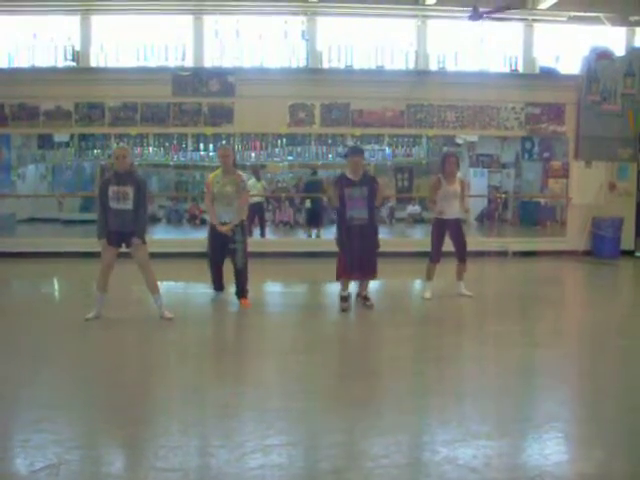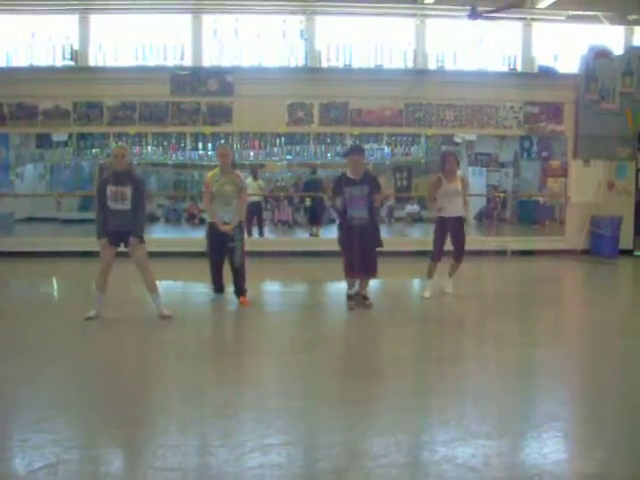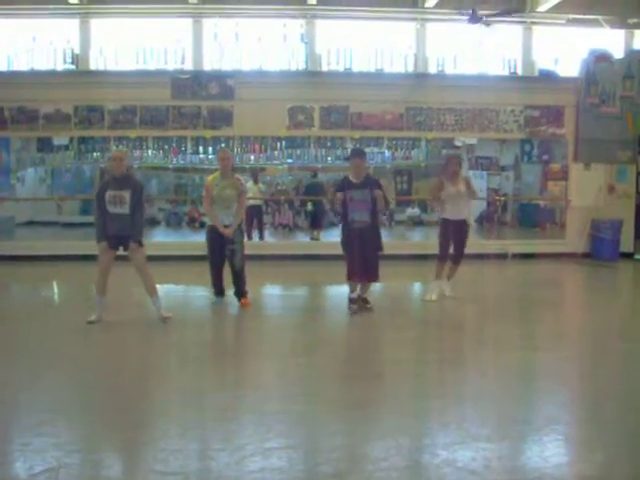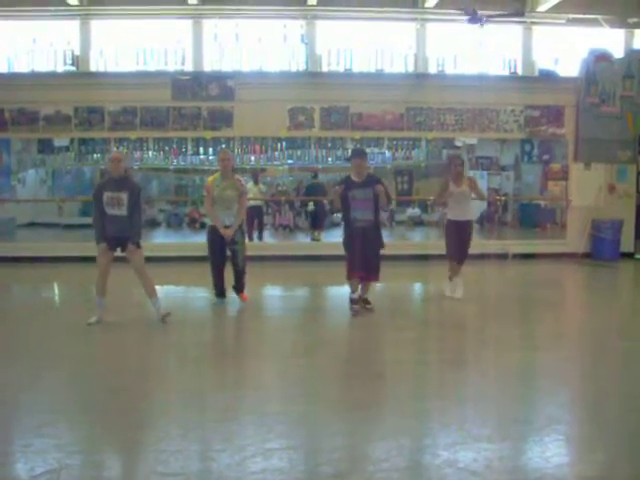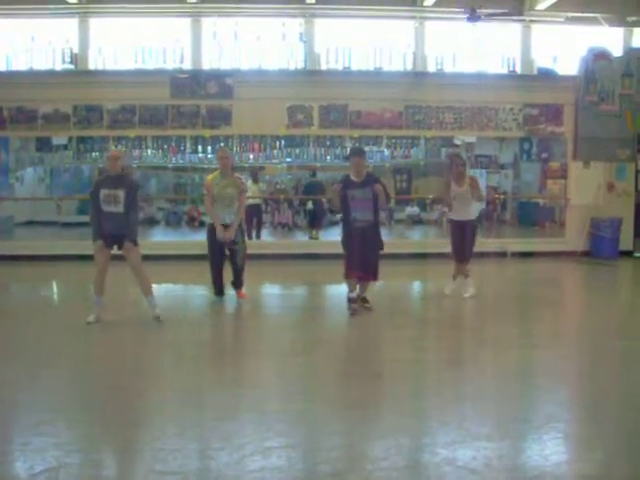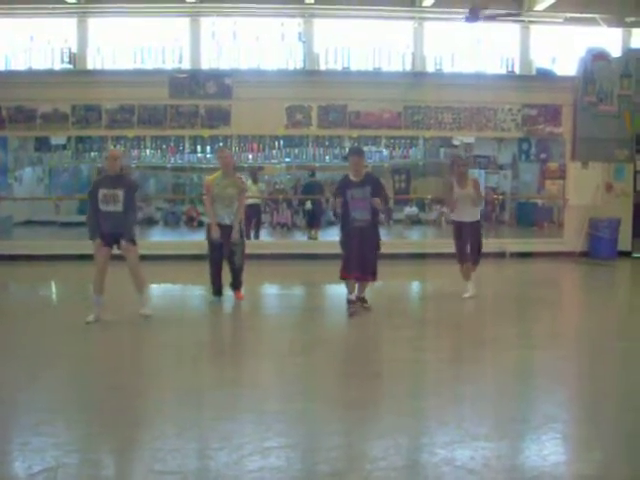
dt=0.1s
person 1, frame 1
left shoulder: (138, 181)
right shoulder: (106, 182)
left elbow: (142, 209)
right elbow: (102, 210)
left wrist: (139, 234)
right wrist: (101, 234)
left hip: (133, 232)
right hip: (112, 231)
left knee: (146, 268)
right knee: (105, 268)
left ankle: (161, 309)
right ankle: (97, 309)
person 1, frame 2
left shoulder: (136, 181)
right shoulder: (104, 181)
left elbow: (140, 209)
right elbow: (100, 209)
left wrist: (136, 233)
right wrist: (101, 234)
left hip: (131, 231)
right hip: (111, 231)
left knee: (144, 267)
right knee: (104, 268)
left ankle: (159, 307)
right ankle: (97, 308)
person 1, frame 3
left shoulder: (135, 185)
right shoulder: (104, 186)
left elbow: (139, 213)
right elbow: (100, 213)
left wrist: (135, 237)
right wrist: (100, 237)
left hip: (130, 234)
right hip: (109, 235)
left knee: (143, 270)
right knee: (102, 272)
left ankle: (160, 310)
right ankle: (99, 312)
person 1, frame 4
left shoulder: (133, 186)
right shoulder: (101, 187)
left elbow: (137, 215)
right elbow: (97, 215)
left wrist: (133, 239)
right wrist: (99, 239)
left hip: (128, 236)
right hip: (107, 236)
left knee: (142, 271)
right knee: (102, 273)
left ankle: (159, 310)
right ankle: (99, 313)
person 1, frame 5
left shoulder: (130, 184)
right shoulder: (99, 184)
left elbow: (133, 212)
right elbow: (94, 212)
left wrist: (130, 237)
right wrist: (96, 236)
left hip: (125, 233)
right hip: (105, 234)
left knee: (138, 268)
right knee: (100, 271)
left ankle: (154, 308)
right ankle: (98, 311)
person 1, frame 6
left shoulder: (129, 183)
right shoulder: (98, 184)
left elbow: (131, 211)
right elbow: (92, 211)
left wrist: (127, 236)
right wrist: (94, 235)
left hip: (124, 233)
right hip: (104, 233)
left knee: (135, 268)
right knee: (100, 270)
left ankle: (144, 304)
right ankle: (97, 311)
person 2, frame 1
left shoulder: (370, 180)
right shoulder: (340, 181)
left elbow: (376, 203)
right elbow: (335, 206)
left wrist: (380, 196)
right wrist: (334, 197)
left hip: (367, 228)
right hip: (347, 228)
left knee: (368, 261)
right knee: (346, 261)
left ankle: (362, 293)
right ankle: (344, 294)
person 2, frame 2
left shoulder: (371, 179)
right shoulder: (341, 181)
left elbow: (376, 205)
right elbow: (337, 207)
left wrist: (378, 200)
right wrist: (338, 202)
left hip: (368, 227)
right hip: (348, 228)
left knee: (368, 261)
right knee: (351, 261)
left ankle: (361, 292)
right ankle: (351, 292)
person 2, frame 3
left shoulder: (374, 183)
right shoulder: (343, 184)
left elbow: (381, 209)
right elbow: (339, 211)
left wrist: (380, 199)
right wrist: (337, 201)
left hip: (370, 231)
right hip: (350, 231)
left knee: (370, 264)
right knee: (353, 264)
left ankle: (362, 295)
right ankle: (353, 296)
person 2, frame 4
left shoulder: (375, 181)
right shoulder: (345, 183)
left elbow: (384, 206)
right elbow: (338, 208)
left wrist: (382, 194)
right wrist: (337, 196)
left hip: (372, 230)
right hip: (352, 230)
left knee: (371, 264)
right knee: (354, 263)
left ankle: (363, 296)
right ankle: (354, 296)
person 2, frame 5
left shoulder: (374, 181)
right shoulder: (344, 183)
left elbow: (383, 205)
right elbow: (338, 207)
left wrist: (380, 194)
right wrist: (336, 195)
left hip: (371, 230)
right hip: (351, 230)
left knee: (369, 263)
right knee: (352, 262)
left ankle: (362, 295)
right ankle: (352, 296)
person 2, frame 6
left shoulder: (374, 181)
right shoulder: (343, 183)
left elbow: (383, 206)
right elbow: (339, 212)
left wrist: (379, 203)
right wrist: (338, 205)
left hip: (369, 230)
right hip: (349, 230)
left knee: (368, 264)
right knee: (349, 263)
left ankle: (360, 295)
right ankle: (351, 298)
person 3, frame 1
left shoulder: (240, 178)
right shoulder: (212, 178)
left elbow: (244, 203)
right elbow: (208, 203)
left wrist: (232, 224)
right wrist: (217, 224)
left hip: (237, 224)
right hip: (217, 224)
left knee: (240, 261)
right knee: (215, 260)
left ankle: (242, 295)
right ankle: (218, 289)
person 3, frame 2
left shoulder: (238, 178)
right shoulder: (210, 177)
left elbow: (243, 203)
right elbow: (206, 202)
left wrist: (233, 224)
right wrist: (219, 224)
left hip: (235, 223)
right hip: (215, 223)
left knee: (237, 259)
right knee: (215, 260)
left ankle: (241, 293)
right ankle: (218, 291)
person 3, frame 3
left shoulder: (239, 182)
right shoulder: (210, 181)
left elbow: (242, 207)
right elbow: (207, 206)
left wrist: (232, 228)
right wrist: (220, 227)
left hip: (235, 226)
right hip: (215, 227)
left knee: (237, 261)
right knee: (216, 263)
left ankle: (242, 295)
right ankle: (219, 294)
person 3, frame 4
left shoulder: (239, 183)
right shoulder: (211, 182)
left elbow: (242, 208)
right elbow: (208, 207)
left wrist: (233, 228)
right wrist: (221, 228)
left hip: (235, 226)
right hip: (216, 227)
left knee: (239, 260)
right knee: (217, 263)
left ankle: (240, 290)
right ankle: (220, 295)
person 3, frame 5
left shoulder: (239, 181)
right shoulder: (210, 180)
left elbow: (242, 206)
right elbow: (208, 205)
left wrist: (232, 228)
right wrist: (218, 228)
left hip: (235, 224)
right hip: (216, 225)
left knee: (239, 258)
right knee: (216, 261)
left ankle: (238, 286)
right ankle: (218, 293)
person 3, frame 6
left shoulder: (240, 181)
right shoulder: (211, 180)
left elbow: (241, 206)
right elbow: (208, 205)
left wrist: (236, 228)
right wrist: (214, 227)
left hip: (234, 225)
right hip: (216, 225)
left knee: (237, 260)
right knee: (215, 261)
left ankle: (237, 288)
right ankle: (217, 293)
person 4, frame 1
left shoulder: (461, 182)
right shoulder: (438, 182)
left elbow: (462, 199)
right elbow: (430, 201)
left wrist: (465, 208)
right wrist: (436, 209)
left hip: (455, 220)
right hip: (440, 220)
left knee: (463, 254)
right knee: (435, 255)
left ankle: (460, 286)
right ankle: (428, 287)
person 4, frame 2
left shoulder: (462, 180)
right shoulder: (439, 180)
left elbow: (464, 197)
right elbow: (431, 198)
left wrist: (466, 206)
right wrist: (436, 206)
left hip: (458, 219)
right hip: (443, 219)
left knee: (459, 253)
right knee: (437, 253)
left ankle: (448, 281)
right ankle: (428, 286)
person 4, frame 3
left shoulder: (465, 180)
right shoulder: (442, 182)
left elbow: (474, 196)
right elbow: (433, 198)
left wrist: (471, 194)
right wrist: (440, 202)
left hip: (462, 221)
right hip: (447, 220)
left knee: (458, 255)
right knee: (443, 254)
left ankle: (446, 283)
right ankle: (434, 287)
person 4, frame 4
left shoulder: (470, 180)
right shoulder: (447, 183)
left elbow: (482, 197)
right elbow: (438, 200)
left wrist: (476, 191)
right wrist: (444, 200)
left hip: (466, 221)
right hip: (452, 221)
left knee: (461, 255)
right knee: (453, 253)
left ankle: (451, 282)
right ankle: (456, 284)
person 4, frame 5
left shoulder: (471, 180)
right shoulder: (449, 183)
left elbow: (481, 198)
right elbow: (447, 204)
left wrist: (475, 194)
right wrist: (449, 202)
left hip: (470, 220)
right hip: (455, 221)
left knee: (466, 254)
right knee: (459, 255)
left ankle: (453, 281)
right ankle: (470, 285)
person 4, frame 6
left shoulder: (474, 182)
right shoulder: (452, 185)
left elbow: (479, 202)
right elbow: (451, 208)
left wrist: (476, 200)
right wrist: (452, 205)
left hip: (474, 222)
right hip: (458, 223)
left knee: (476, 255)
right knee: (462, 256)
left ankle: (469, 275)
right ankle: (470, 287)
